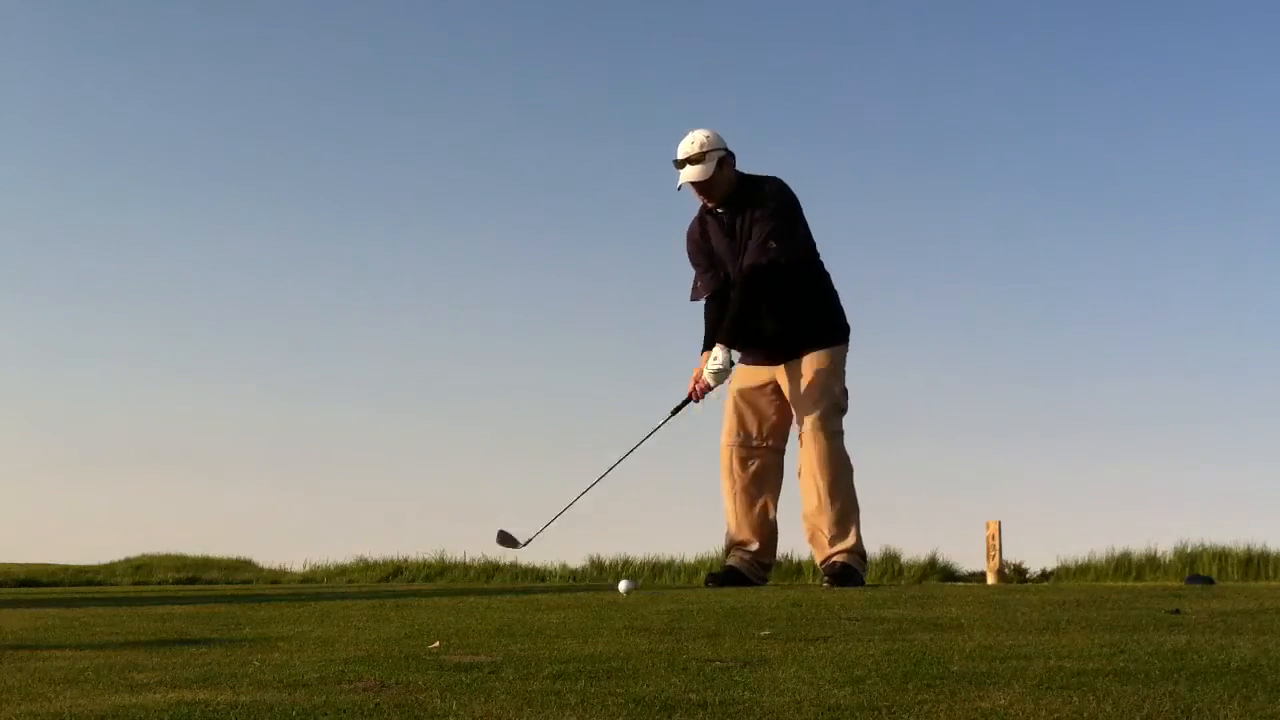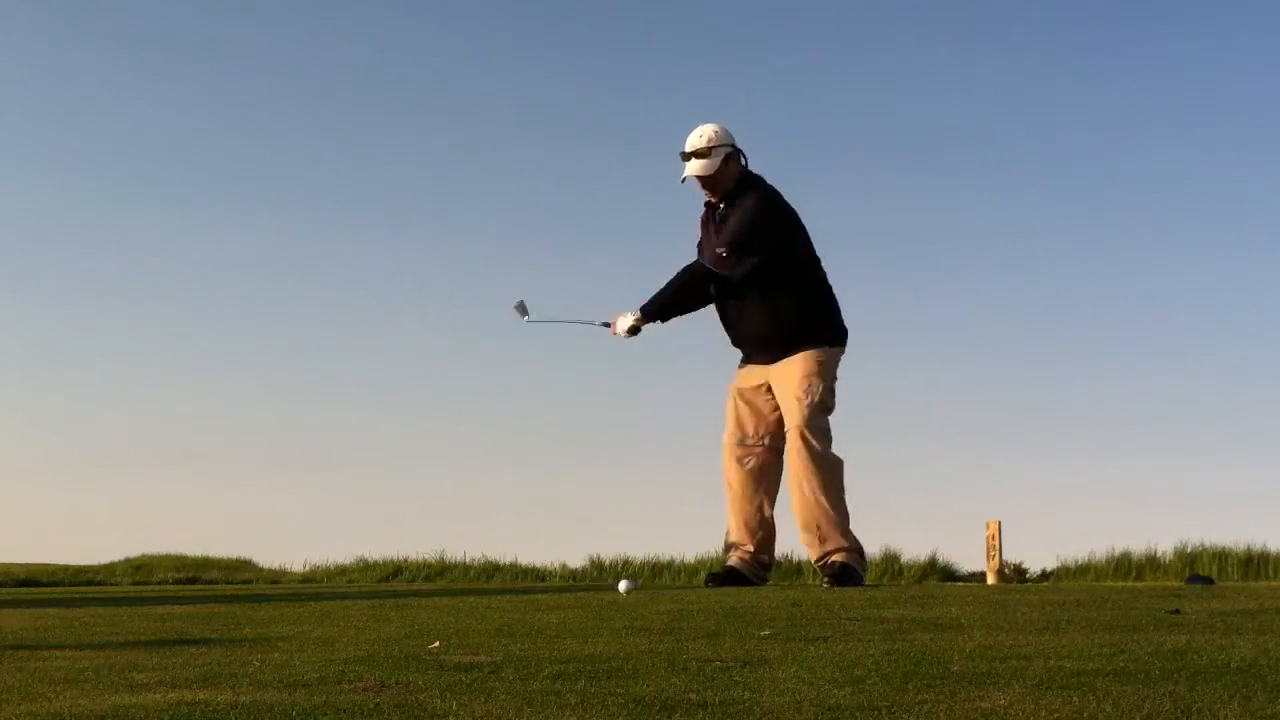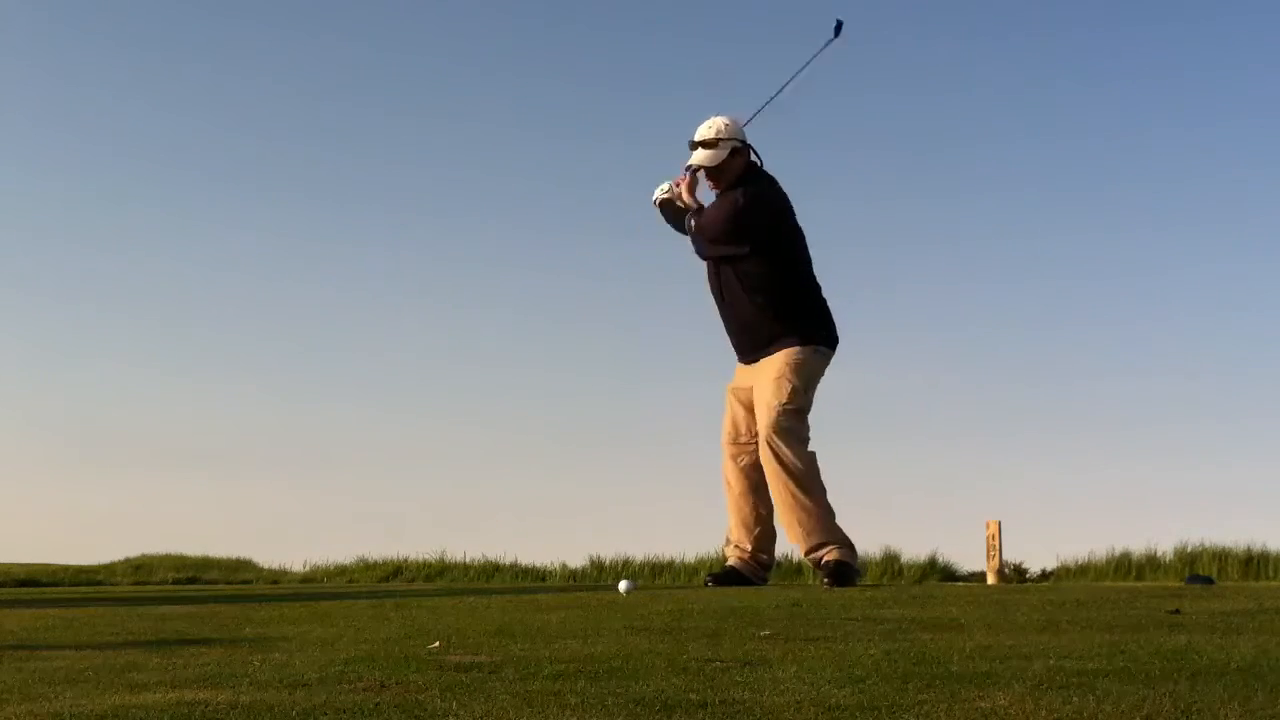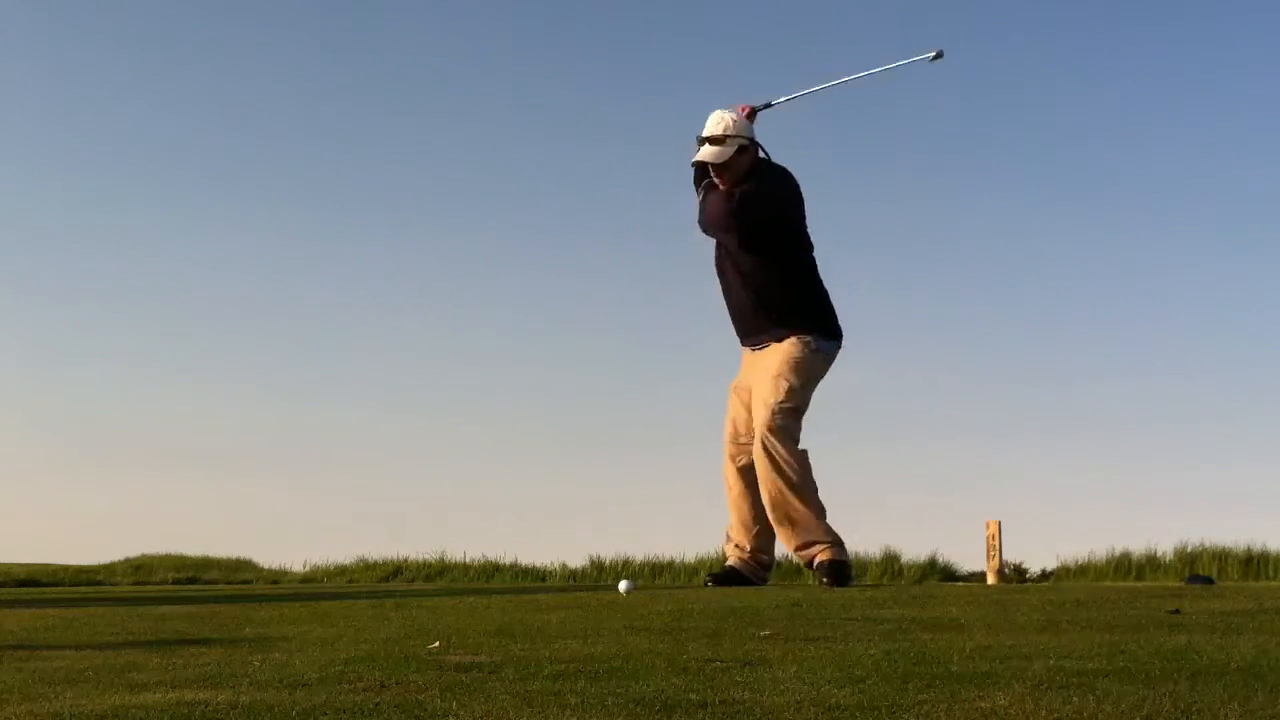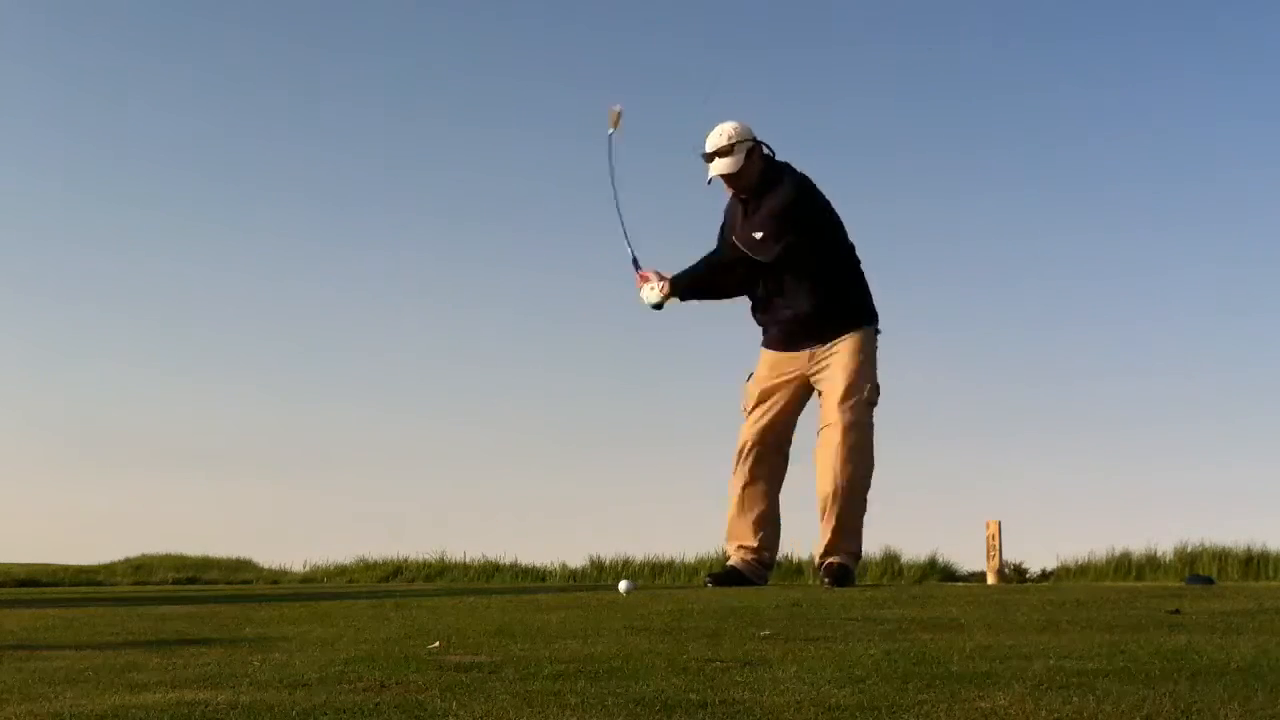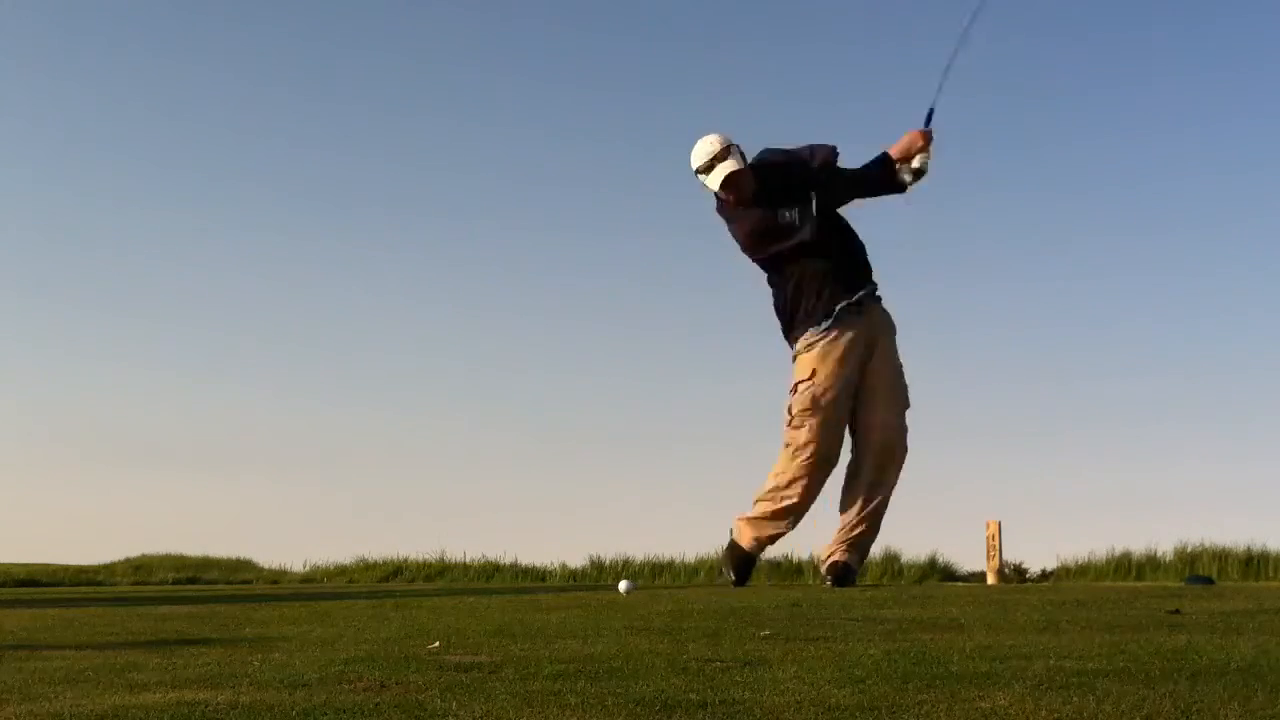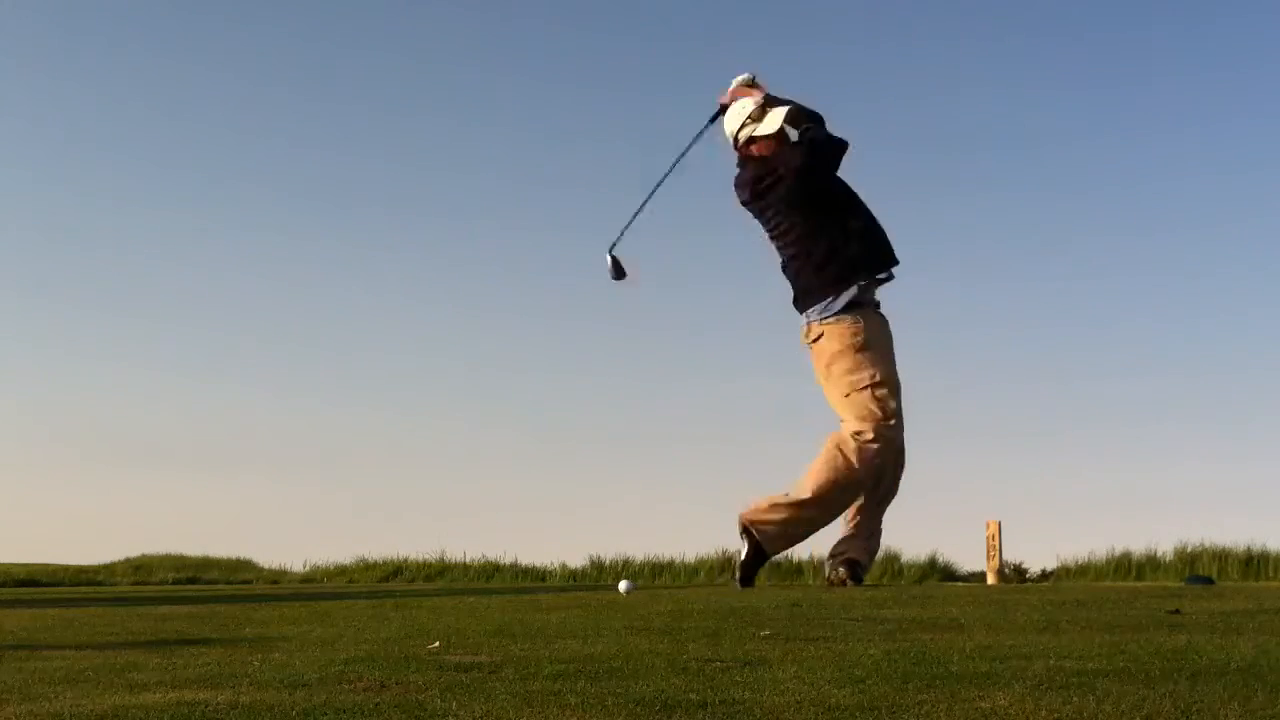
dt=0.2s
person 1, frame 1
left shoulder: (771, 197)
right shoulder: (699, 231)
left elbow: (757, 275)
right elbow: (716, 296)
left wrist: (725, 350)
right wrist: (711, 352)
left hip: (812, 342)
right hip: (755, 353)
left knee: (819, 437)
right knee: (742, 447)
left ankle: (841, 556)
right ankle: (749, 558)
person 1, frame 2
left shoulder: (759, 204)
right shoulder: (714, 213)
left elbow: (708, 272)
right elbow: (707, 283)
left wrist: (644, 314)
right wrist: (652, 315)
left hip: (805, 342)
right hip: (757, 353)
left knee: (804, 435)
right knee: (744, 448)
left ankle: (838, 555)
right ankle: (748, 558)
person 1, frame 3
left shoulder: (753, 202)
right shoulder: (734, 197)
left elbow: (704, 236)
right elbow: (707, 238)
left wrist: (684, 208)
right wrist: (679, 202)
left hip: (796, 342)
right hip: (755, 350)
left knee: (777, 434)
right knee: (740, 447)
left ankle: (832, 553)
right ankle: (748, 558)
person 1, frame 4
left shoulder: (761, 195)
right shoulder: (751, 185)
left elbow: (711, 214)
right elbow: (708, 189)
left wrist: (712, 183)
right wrist: (705, 166)
left hip: (800, 337)
right hip: (764, 342)
left knee: (771, 431)
right knee: (740, 447)
left ankle: (822, 552)
right ankle: (748, 558)
person 1, frame 5
left shoulder: (792, 192)
right shoulder: (740, 206)
left elbow: (744, 257)
right elbow: (734, 278)
left wrist: (675, 285)
right wrist: (677, 285)
left hip: (844, 334)
right hip: (782, 344)
left knee: (844, 435)
right knee: (757, 446)
left ankle: (837, 557)
right ankle: (749, 558)
person 1, frame 6
left shoulder: (780, 167)
right shoulder: (742, 220)
left elbow: (832, 172)
right elbow: (825, 203)
left wrist: (896, 167)
right wrist: (892, 161)
left hip: (867, 316)
right hip: (820, 334)
left knee: (884, 439)
right knee: (813, 445)
left ankle: (845, 555)
right ankle: (749, 538)
person 1, frame 7
left shoulder: (756, 182)
right shoulder: (799, 170)
right elbow: (822, 138)
left wrist: (753, 102)
right wrist: (761, 99)
left hip: (856, 313)
right hip: (840, 318)
left knee: (886, 443)
right knee: (872, 431)
left ankle: (851, 556)
right ankle: (768, 526)
